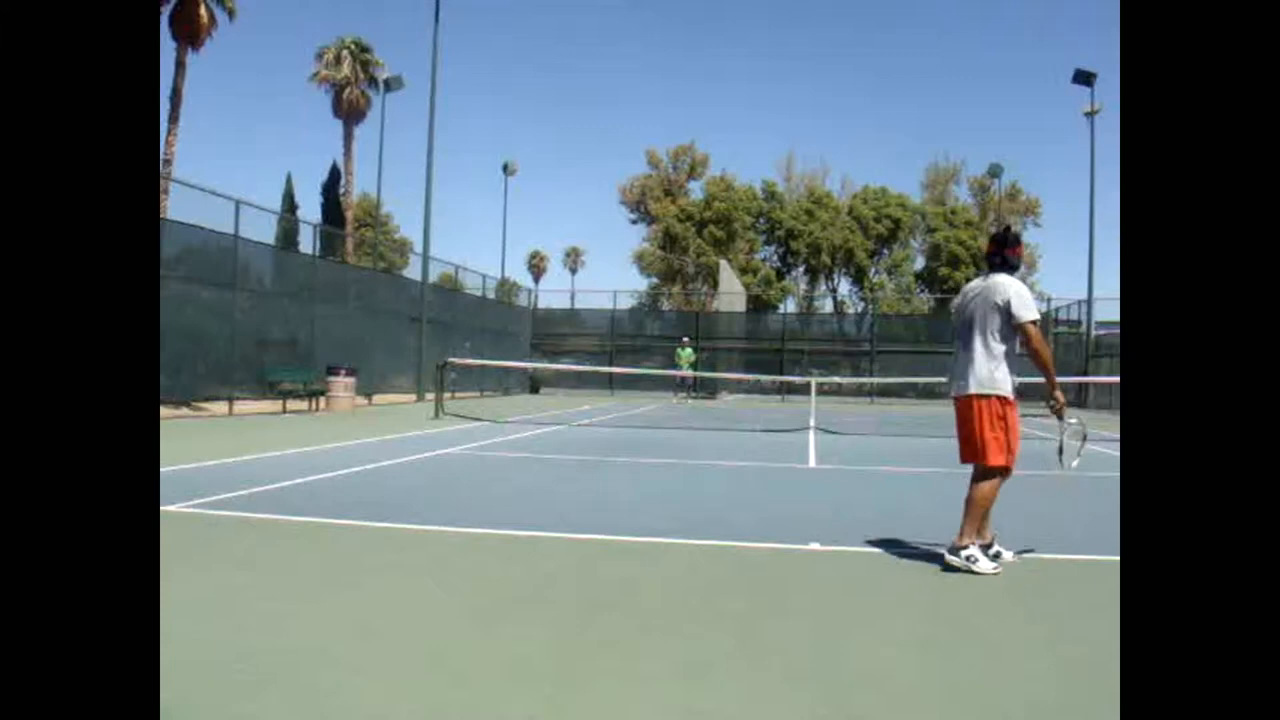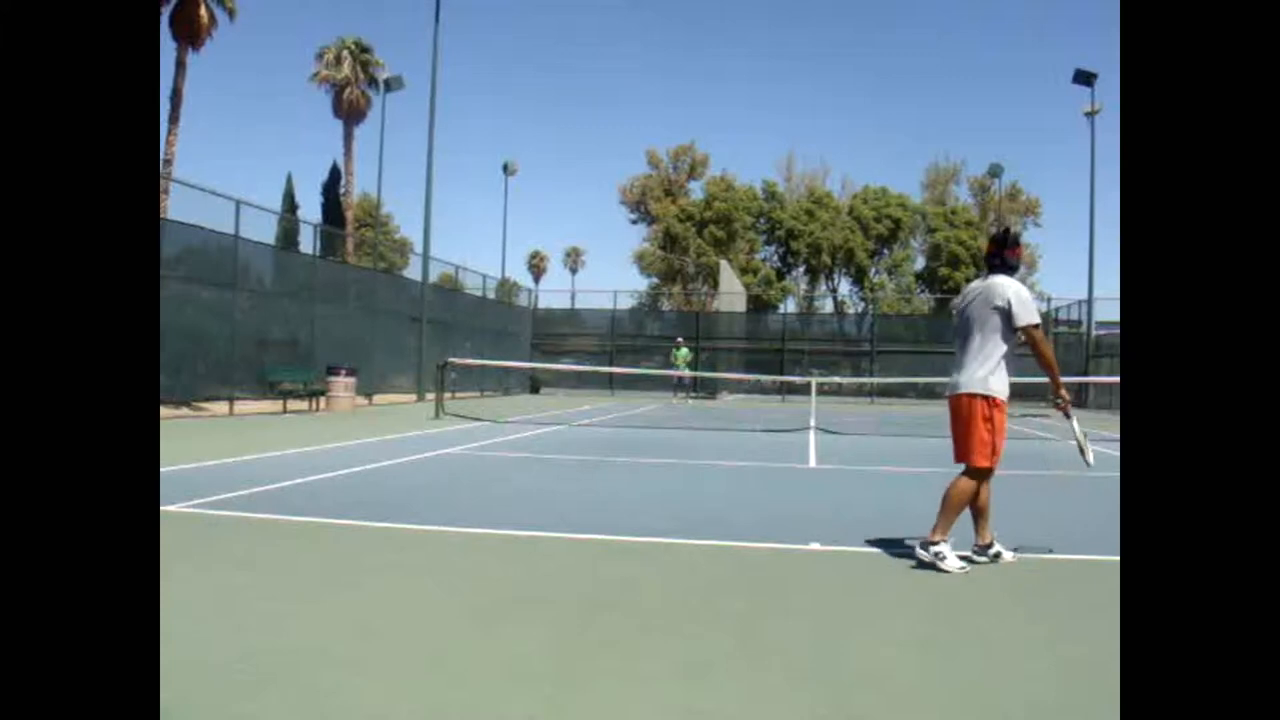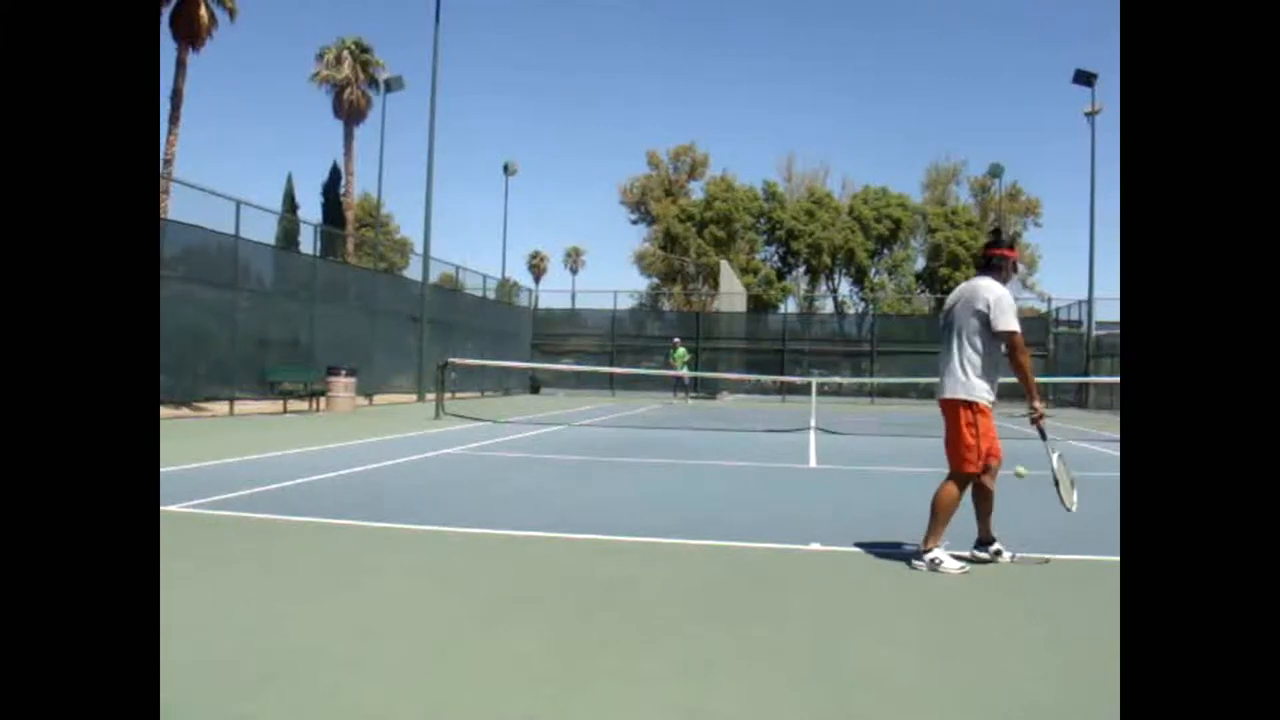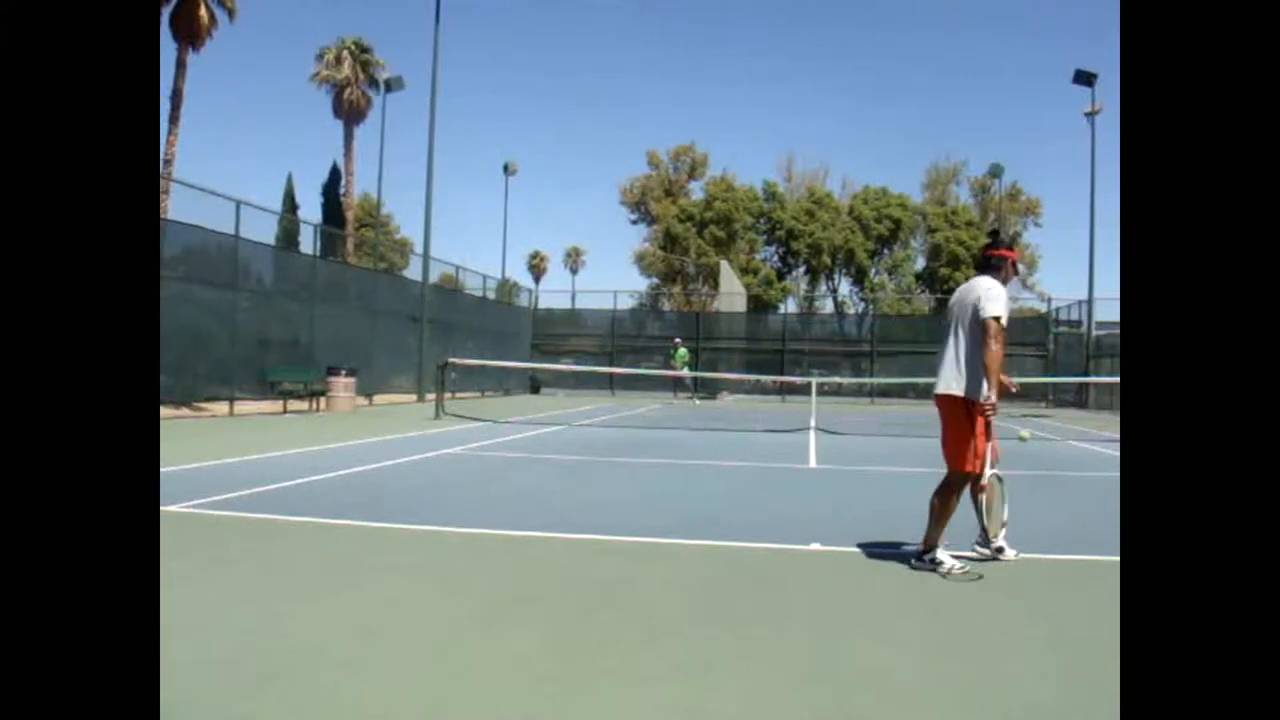
dt=0.3s
person 1, frame 1
left shoulder: (968, 290)
right shoulder: (1013, 289)
right elbow: (1034, 341)
right wrist: (1053, 387)
left hip: (964, 388)
right hip: (991, 390)
left knee: (985, 468)
right knee: (996, 470)
left ankle: (985, 542)
right ankle: (962, 544)
person 1, frame 2
left shoulder: (969, 291)
right shoulder: (1013, 290)
right elbow: (1038, 344)
right wrist: (1058, 386)
left hip: (961, 387)
right hip: (984, 390)
left knee: (980, 470)
right knee: (978, 469)
left ankle: (984, 543)
right ankle: (934, 541)
person 1, frame 3
left shoulder: (960, 292)
right shoulder: (998, 294)
right elbow: (1016, 352)
right wrist: (1033, 398)
left hip: (961, 391)
right hip: (970, 395)
left knee: (988, 466)
right knee: (962, 473)
left ankle: (986, 541)
right ankle: (929, 550)
person 1, frame 4
left shoulder: (967, 290)
right shoulder: (992, 290)
right elbow: (993, 340)
left wrist: (998, 379)
right wrist: (993, 388)
left hip: (965, 391)
right hip: (965, 393)
left knee: (983, 465)
right knee: (961, 472)
left ankle: (988, 539)
right ankle: (928, 550)
